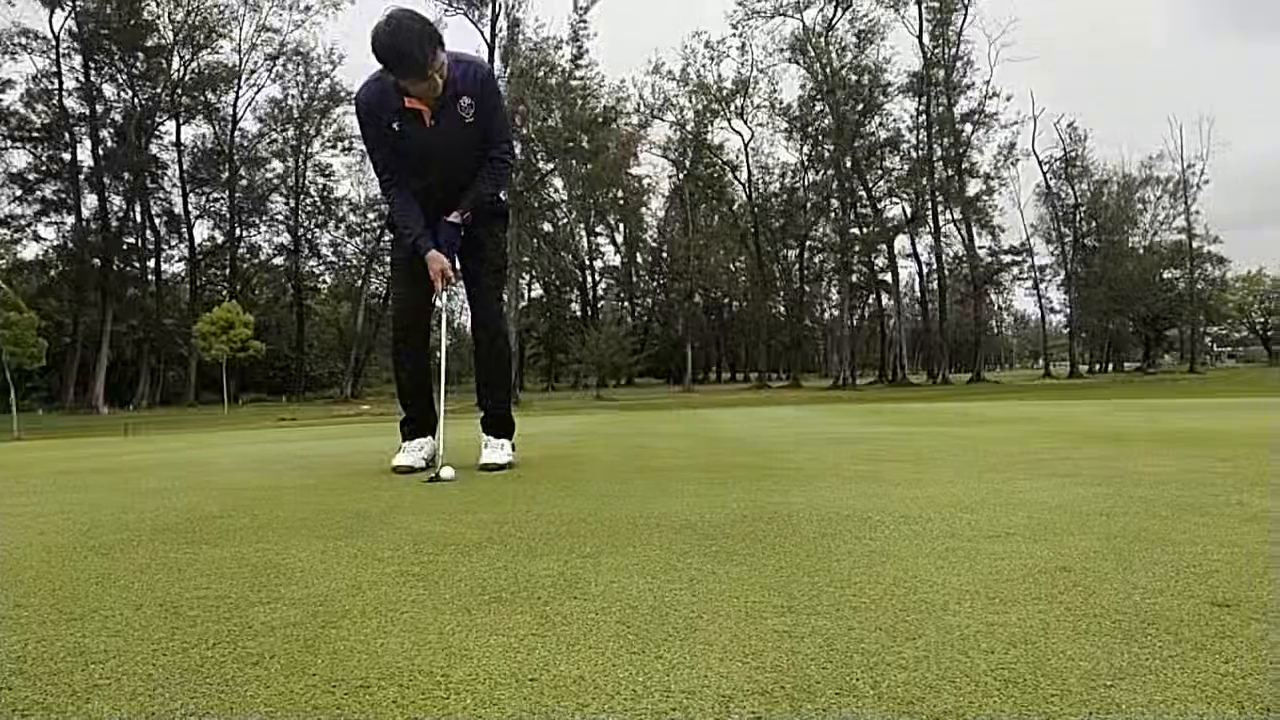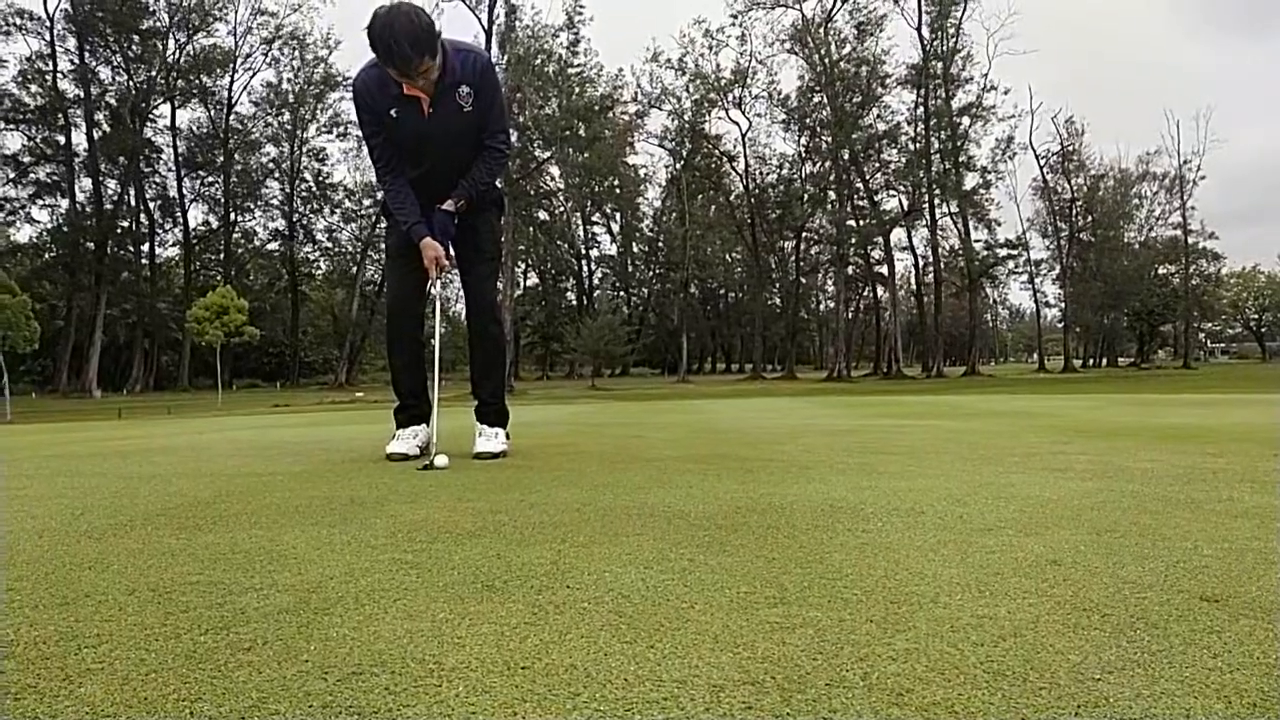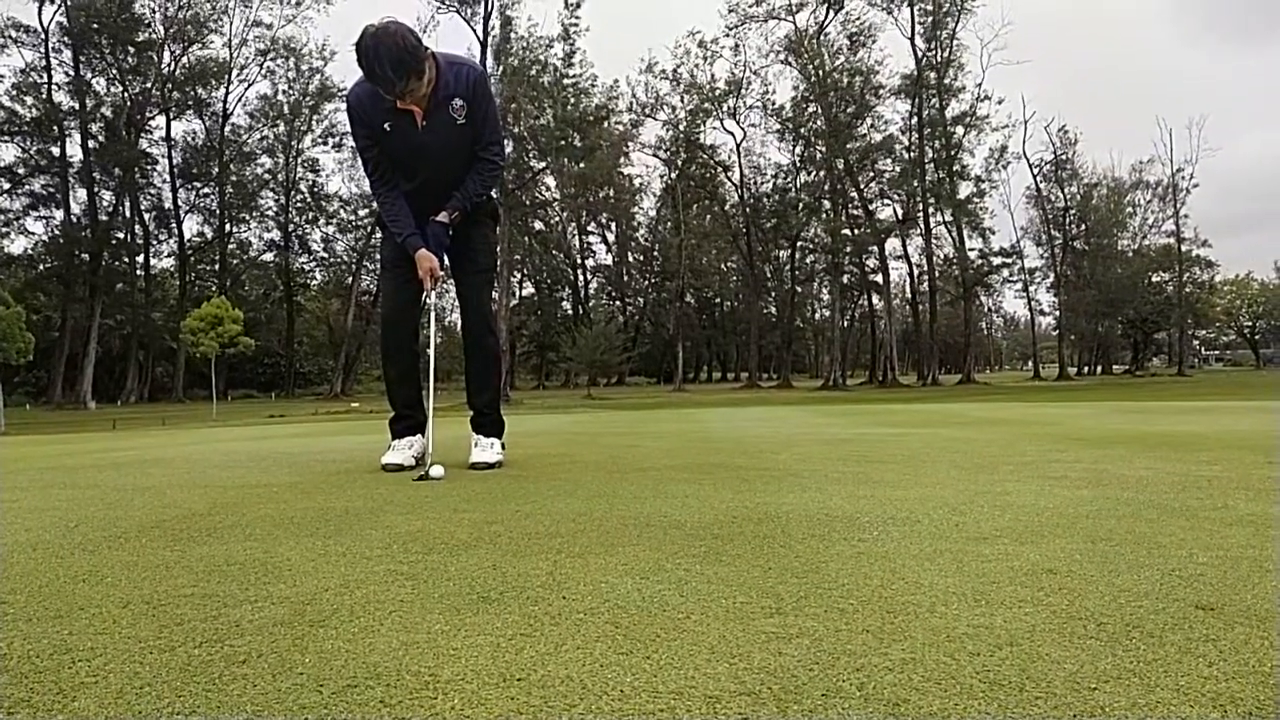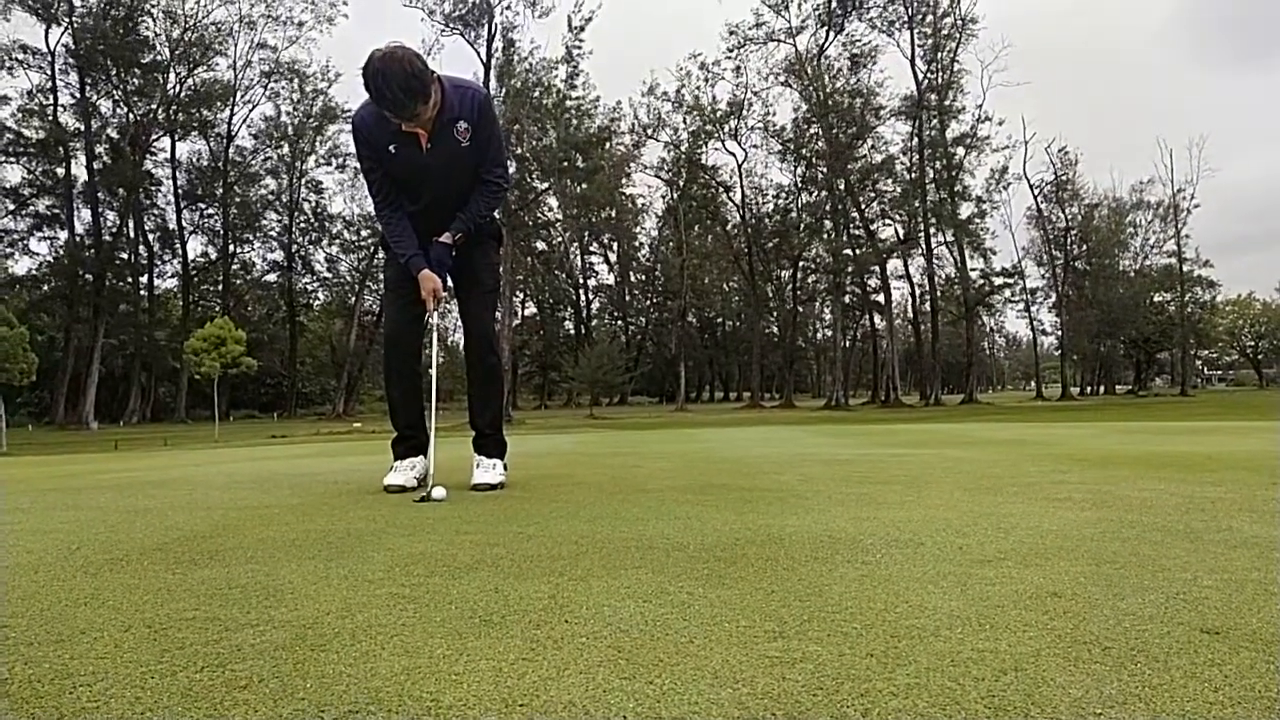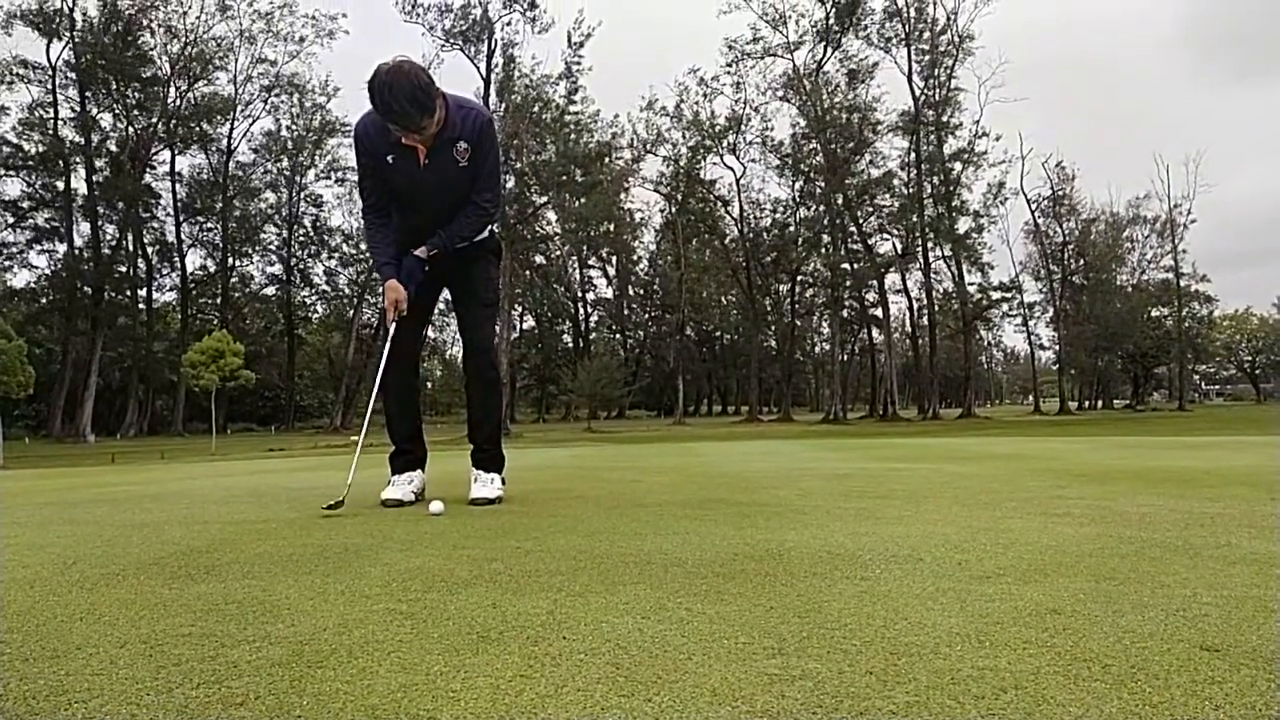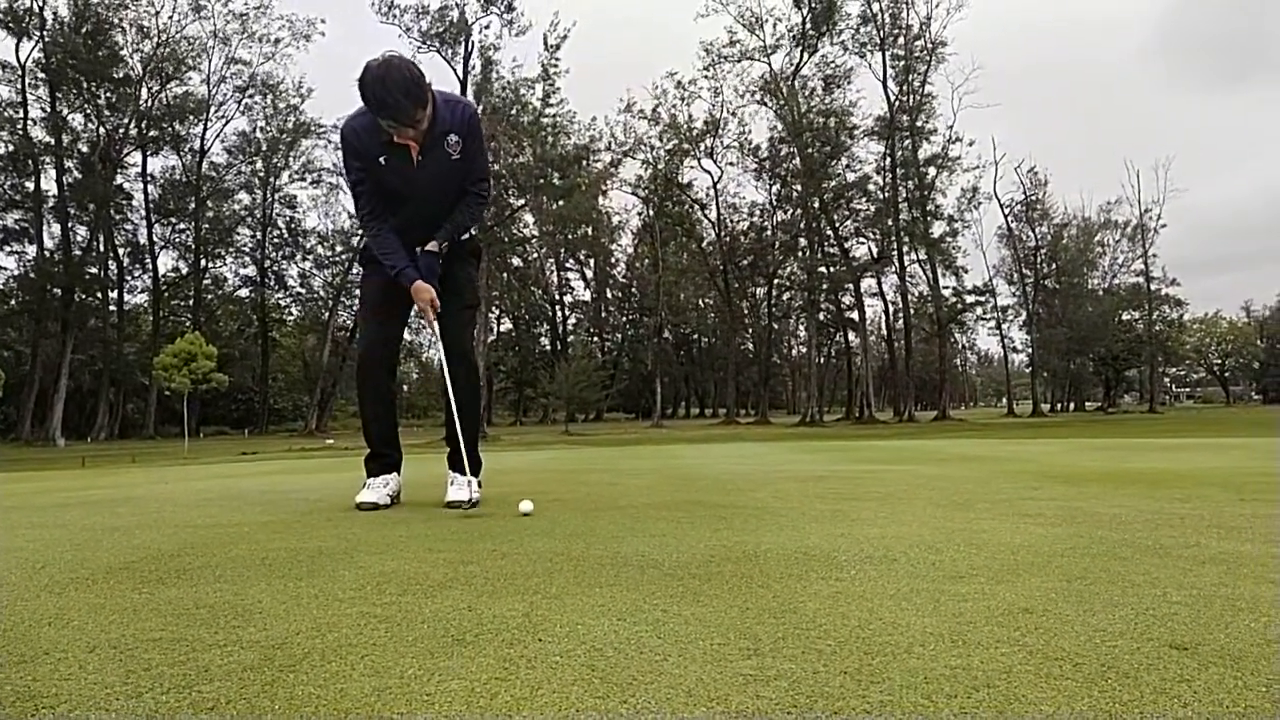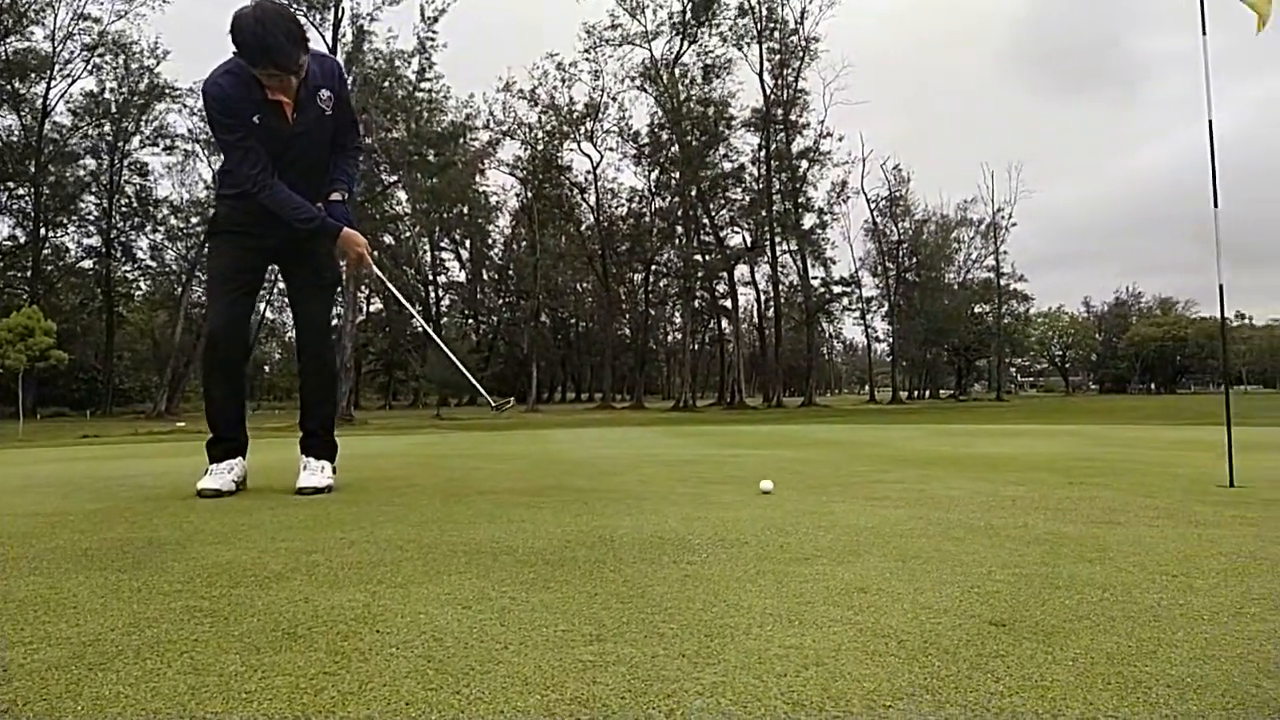
dt=0.7s
person 1, frame 1
left shoulder: (477, 76)
right shoulder: (372, 100)
left elbow: (501, 157)
right elbow: (392, 184)
left wrist: (460, 215)
right wrist: (426, 248)
left hip: (478, 210)
right hip: (415, 218)
left knee: (488, 315)
right knee: (407, 320)
left ankle: (498, 432)
right ankle: (418, 434)
person 1, frame 2
left shoulder: (475, 65)
right shoulder: (369, 86)
left elbow: (498, 146)
right elbow: (388, 171)
left wrist: (455, 203)
right wrist: (420, 234)
left hip: (473, 199)
right hip: (409, 206)
left knee: (483, 303)
right knee: (400, 307)
left ankle: (492, 421)
right ankle: (411, 422)
person 1, frame 3
left shoulder: (468, 78)
right shoulder: (362, 101)
left elbow: (492, 158)
right elbow: (383, 184)
left wrist: (450, 214)
right wrist: (414, 246)
left hip: (468, 210)
right hip: (403, 218)
left knee: (478, 314)
right knee: (395, 318)
left ankle: (488, 431)
right ankle: (407, 432)
person 1, frame 4
left shoulder: (473, 101)
right shoulder: (367, 124)
left elbow: (496, 181)
right elbow: (387, 205)
left wrist: (452, 237)
right wrist: (418, 267)
left hip: (471, 232)
right hip: (407, 240)
left knee: (481, 335)
right knee: (398, 339)
left ankle: (490, 452)
right ankle: (410, 453)
person 1, frame 5
left shoulder: (475, 122)
right shoulder: (369, 133)
left elbow: (485, 205)
right elbow: (375, 213)
left wrist: (430, 251)
right wrist: (389, 275)
left hip: (469, 250)
right hip: (405, 253)
left knee: (480, 350)
right knee: (396, 352)
left ankle: (487, 467)
right ankle: (408, 467)
person 1, frame 6
left shoulder: (461, 115)
right shoulder: (356, 134)
left elbow: (477, 192)
right elbow: (373, 219)
left wrist: (437, 246)
right wrist: (410, 279)
left hip: (451, 251)
right hip: (389, 255)
left knee: (461, 353)
right knee: (374, 355)
left ankle: (464, 470)
right ankle: (384, 470)
person 1, frame 7
left shoulder: (328, 72)
right shoulder: (222, 89)
left elbow: (348, 143)
right elbow: (259, 181)
left wrist: (337, 199)
right wrist: (334, 231)
left hip: (312, 221)
right hip: (242, 223)
left knee: (315, 334)
right knee: (224, 333)
left ankle: (318, 454)
right ankle: (227, 456)
